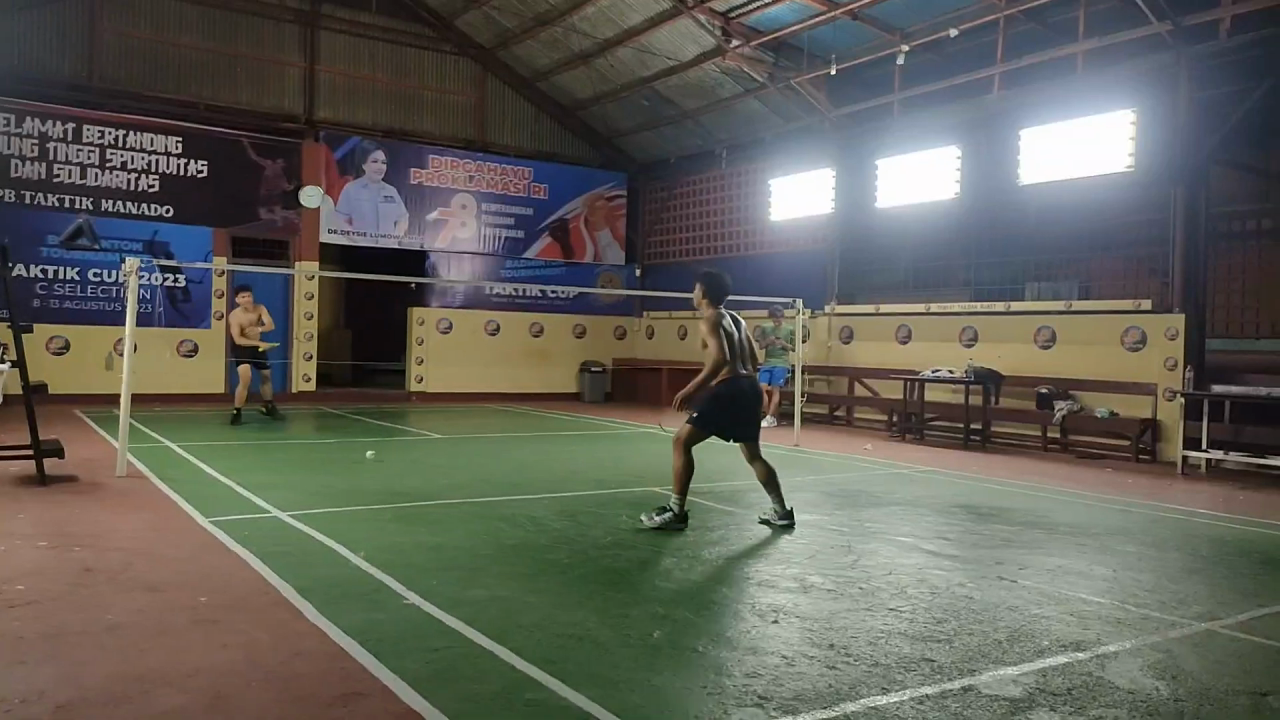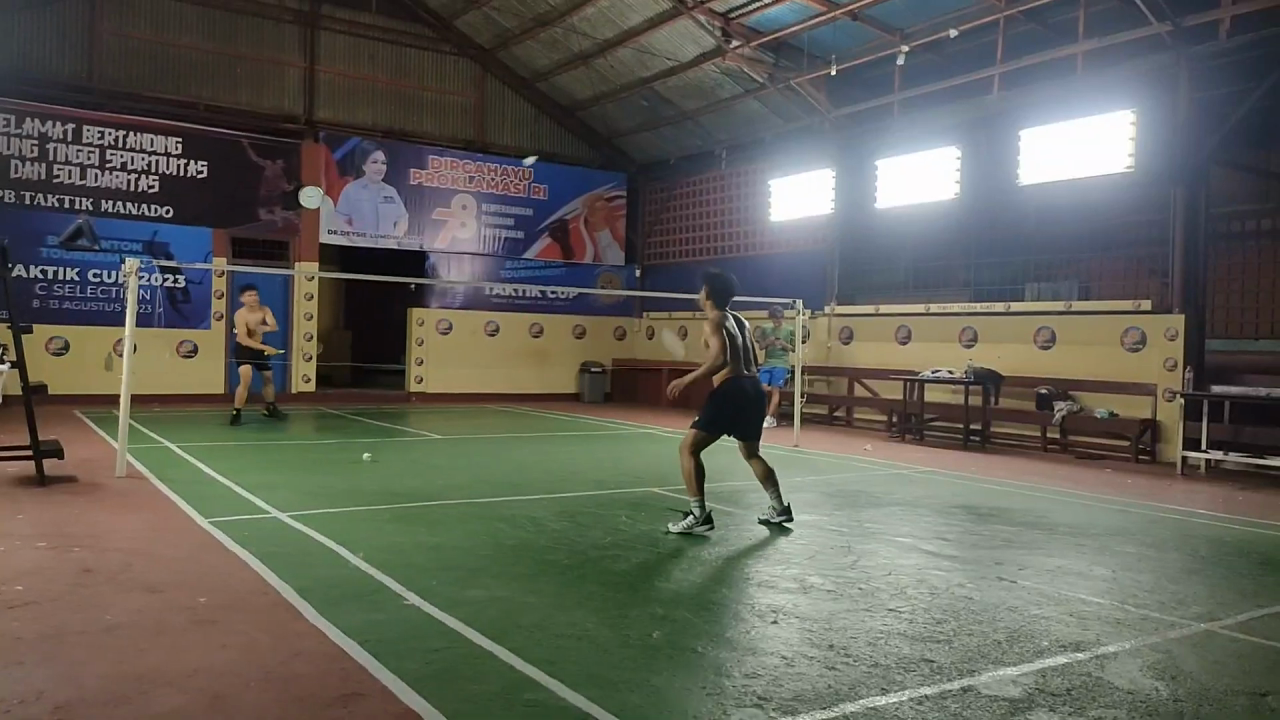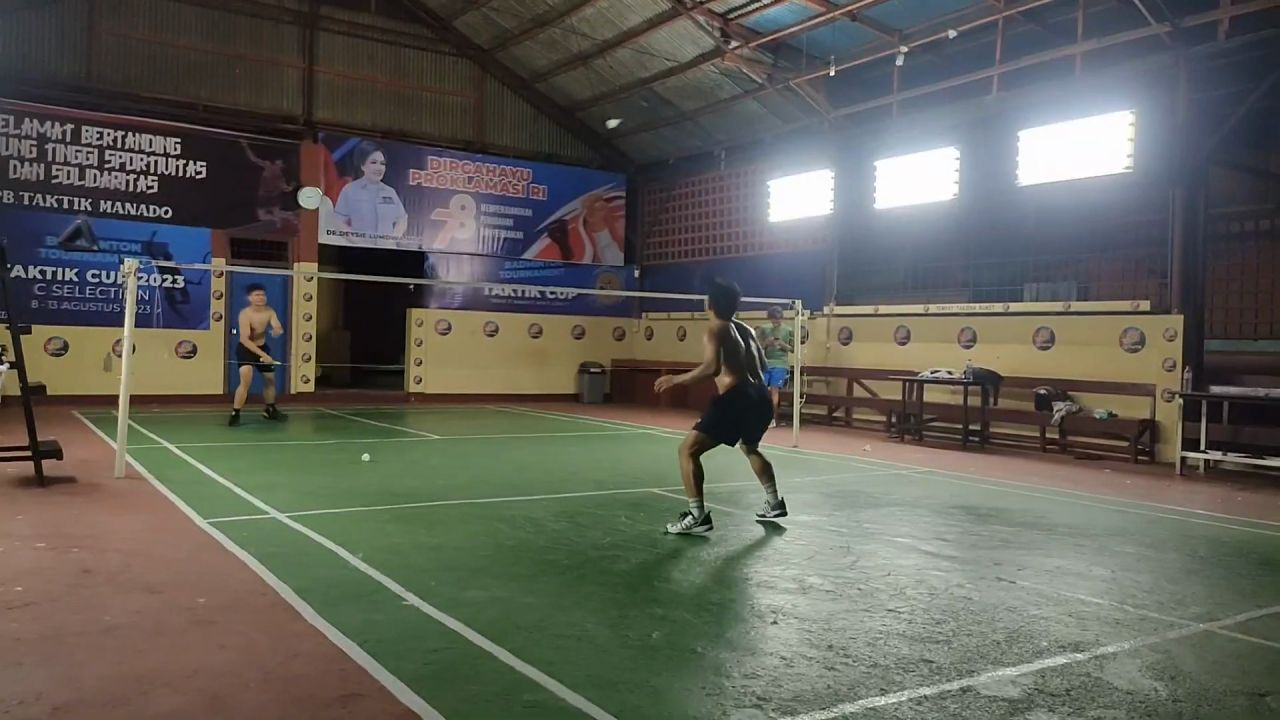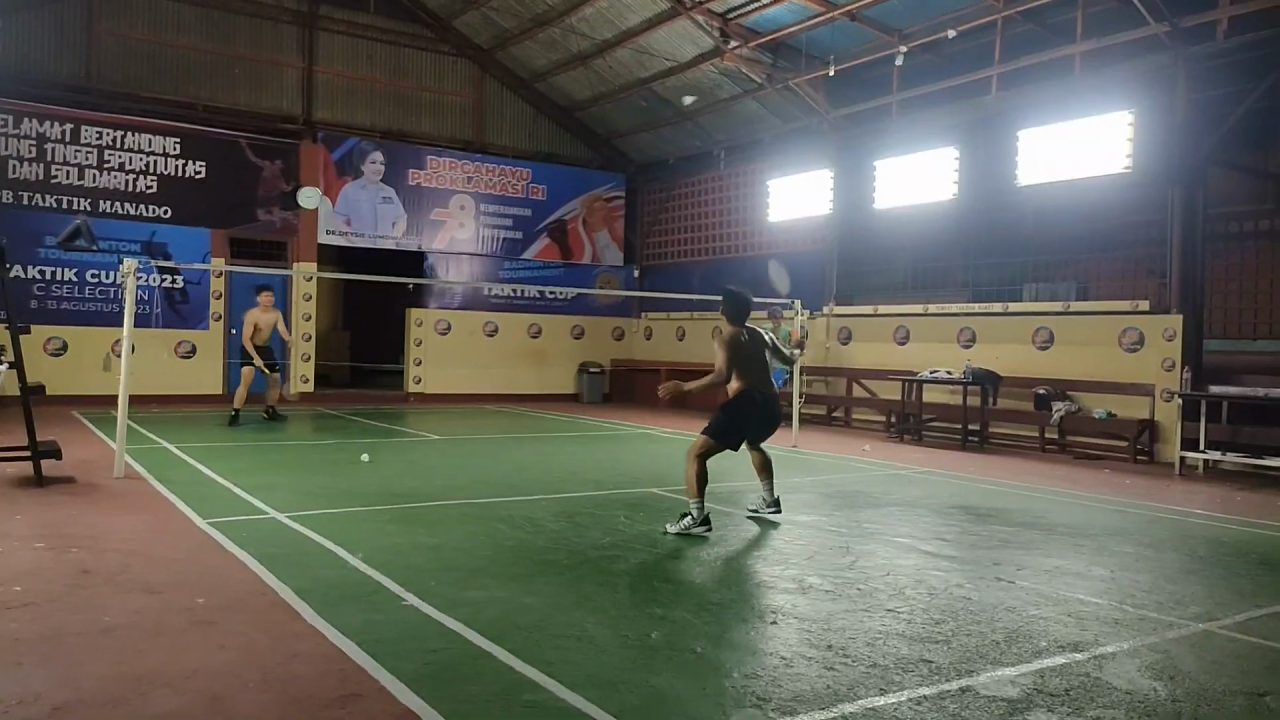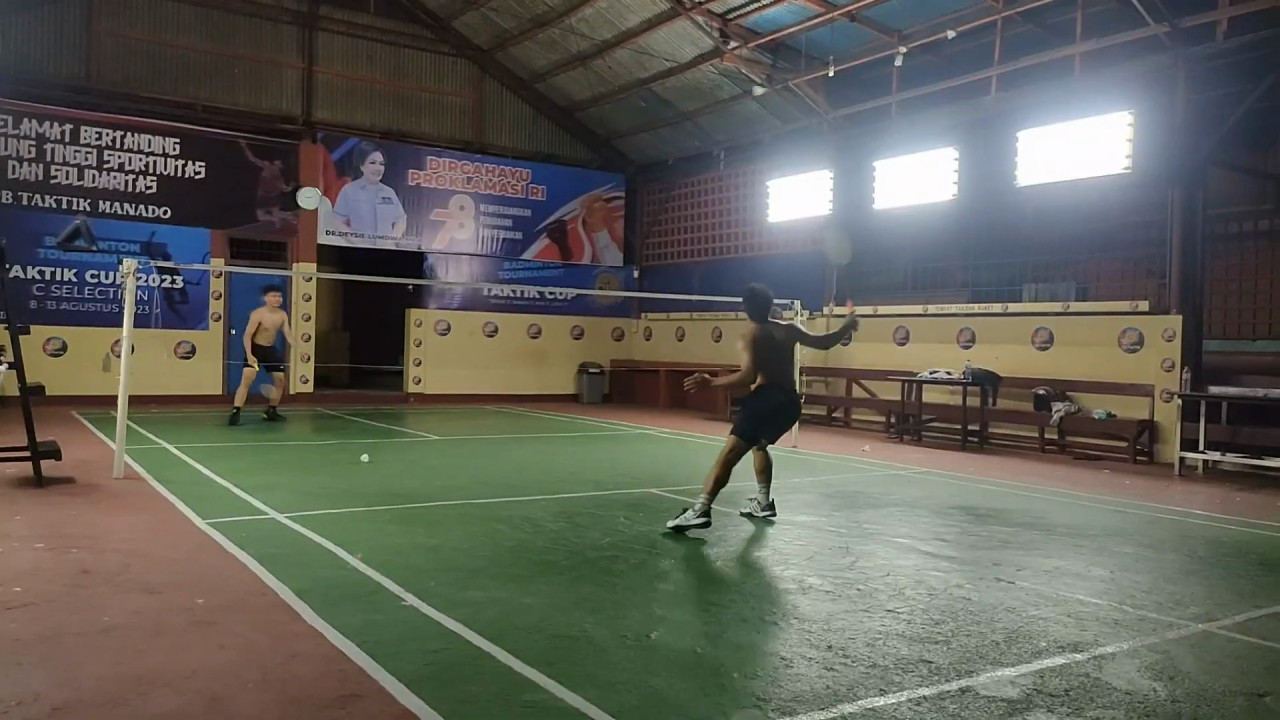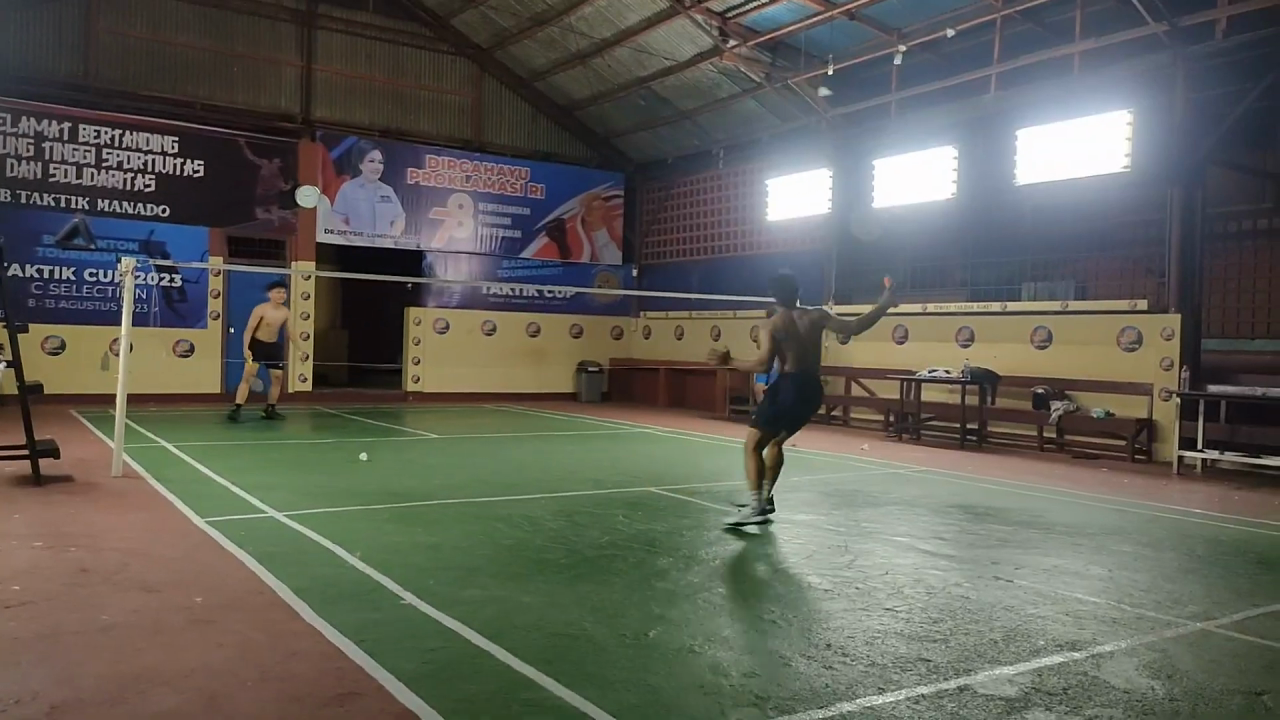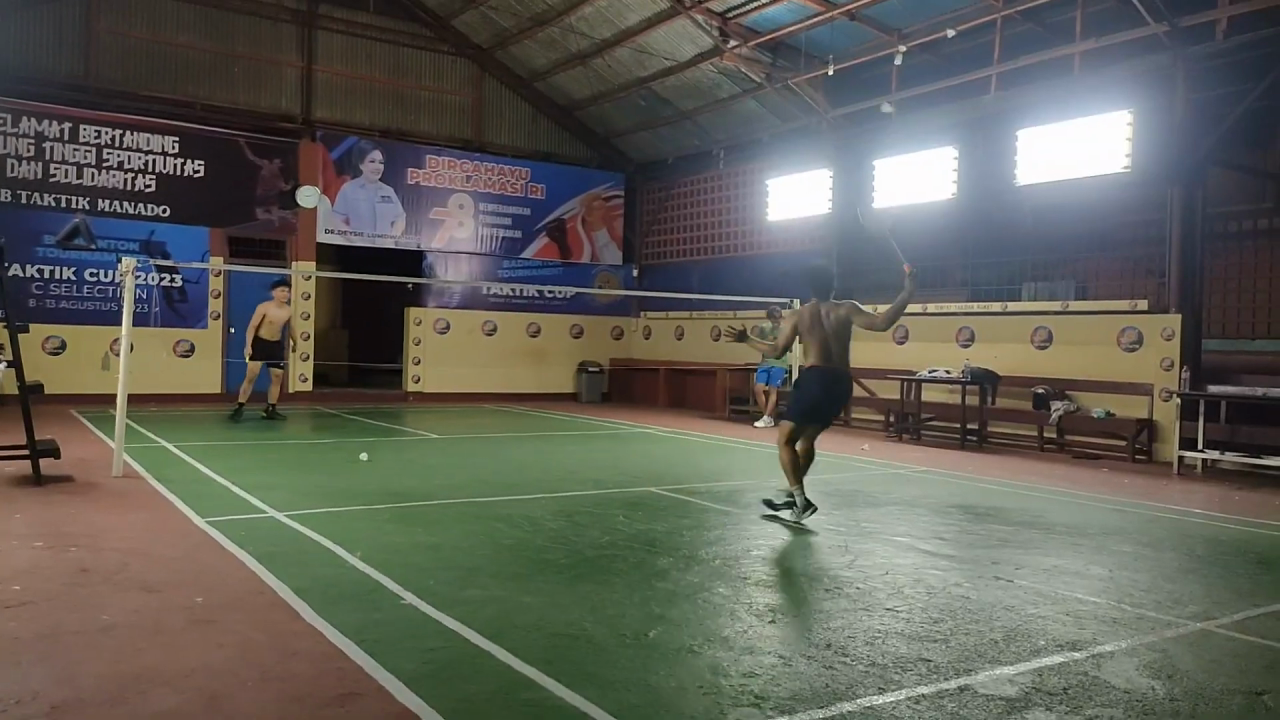
dt=0.1s
person 1, frame 1
left shoulder: (711, 321)
right shoulder: (736, 320)
left elbow: (720, 359)
left wrist: (691, 388)
left hip: (729, 391)
right hip: (751, 390)
left knee: (681, 442)
right knee: (753, 455)
left ankle: (675, 510)
right ankle: (781, 510)
person 1, frame 2
left shoulder: (714, 322)
right shoulder: (739, 321)
left elbow: (720, 359)
left wrist: (688, 380)
left hip: (731, 392)
right hip: (753, 391)
left knee: (689, 448)
right knee: (751, 453)
left ankle: (699, 514)
right ankle: (780, 508)
person 1, frame 3
left shoulder: (714, 332)
right shoulder: (746, 331)
left elbow: (711, 368)
left wrist: (676, 380)
left hip: (737, 399)
right hip: (762, 401)
left knee: (688, 451)
right knee: (750, 449)
left ankle: (697, 515)
right ankle: (774, 501)
person 1, frame 4
left shoulder: (726, 340)
right shoulder: (762, 335)
left elbow: (722, 376)
right elbow: (788, 359)
left wrist: (684, 387)
right wrist: (795, 352)
left hip: (745, 404)
right hip: (771, 405)
left knee: (696, 454)
right knee: (754, 445)
left ankle: (697, 516)
right ankle: (769, 499)
person 1, frame 5
left shoulder: (749, 337)
right shoulder: (788, 330)
left elbow: (748, 375)
right elbow: (824, 342)
left wrist: (711, 383)
right wrist: (847, 326)
left hip: (766, 399)
right hip: (790, 403)
left knee: (727, 455)
right knee: (758, 445)
left ankle: (700, 511)
right ankle: (763, 502)
person 1, frame 6
left shoulder: (772, 326)
right shoulder: (817, 315)
left elbow: (763, 365)
right elbow: (855, 327)
left wrist: (731, 362)
right wrist: (885, 301)
left hip: (789, 386)
right hip: (813, 389)
left knee: (753, 446)
right knee: (776, 441)
left ankle: (755, 507)
right ankle: (763, 500)
person 1, frame 7
left shoulder: (799, 316)
right shoulder: (847, 310)
left elbow: (777, 351)
right elbow: (882, 323)
left wrist: (747, 340)
right wrist: (907, 291)
left hip: (814, 380)
right hip: (841, 383)
left knee: (784, 439)
right knee: (806, 438)
left ankle: (799, 502)
right ankle: (790, 495)
